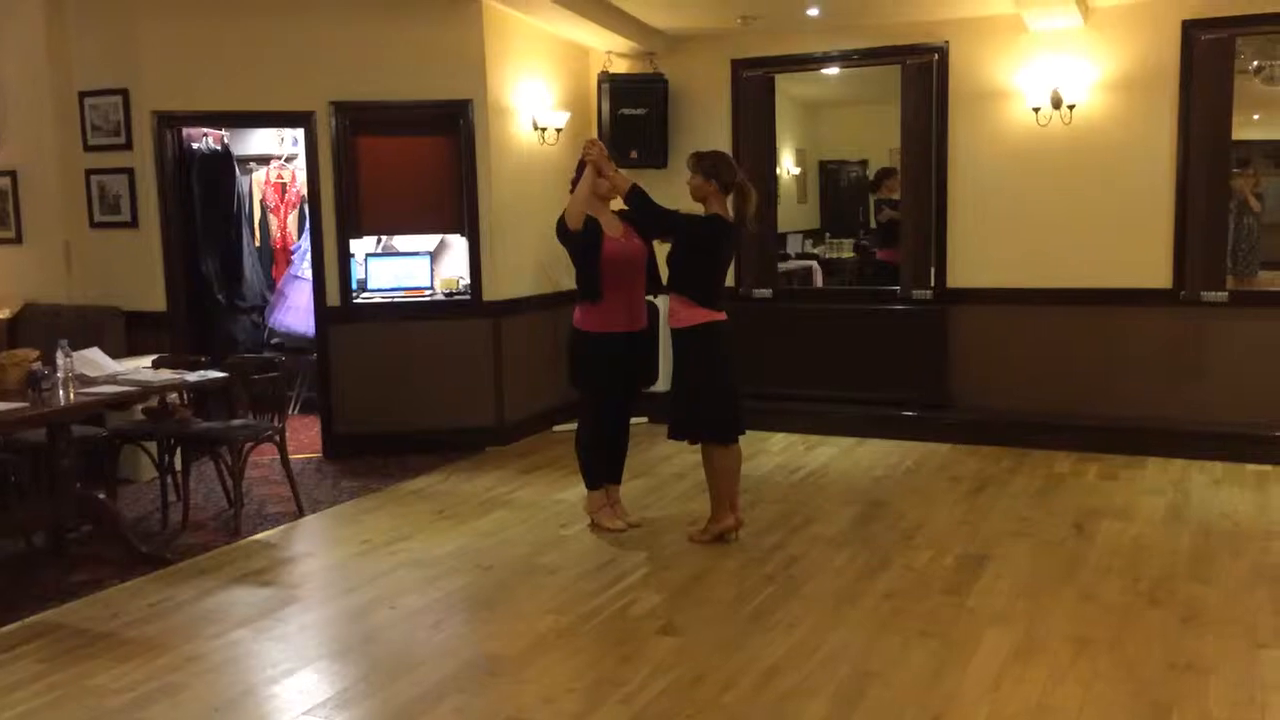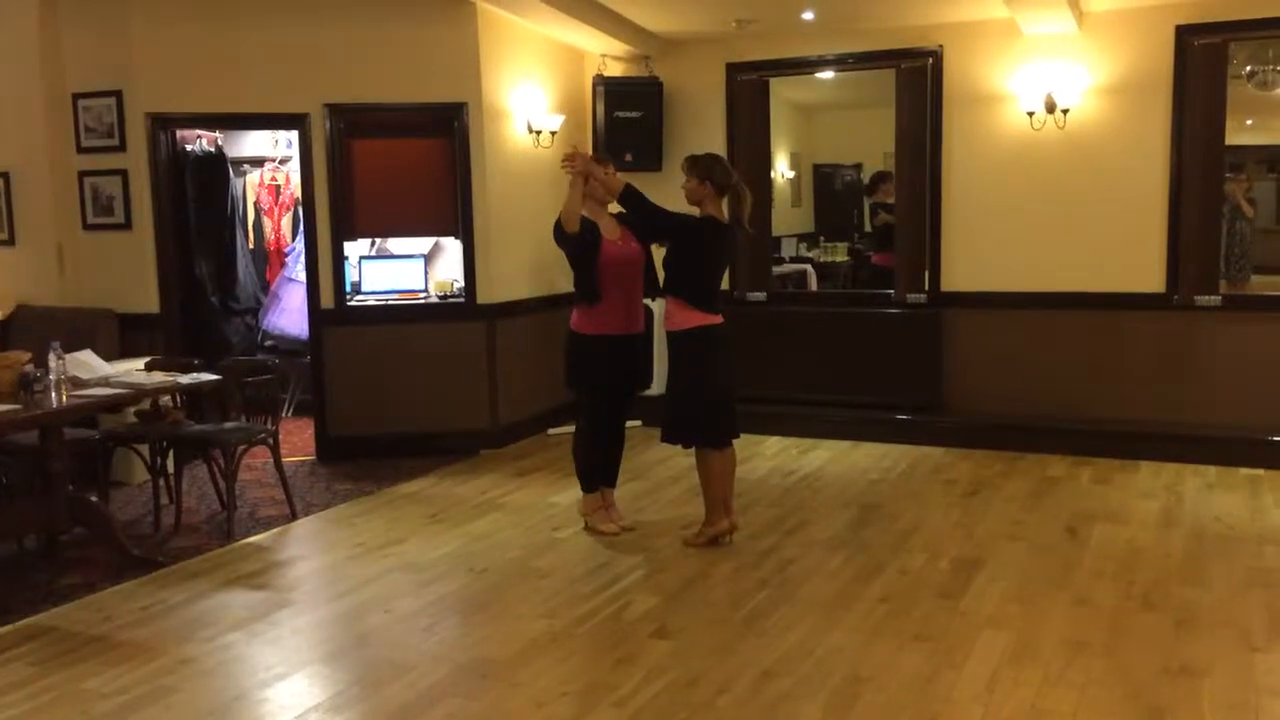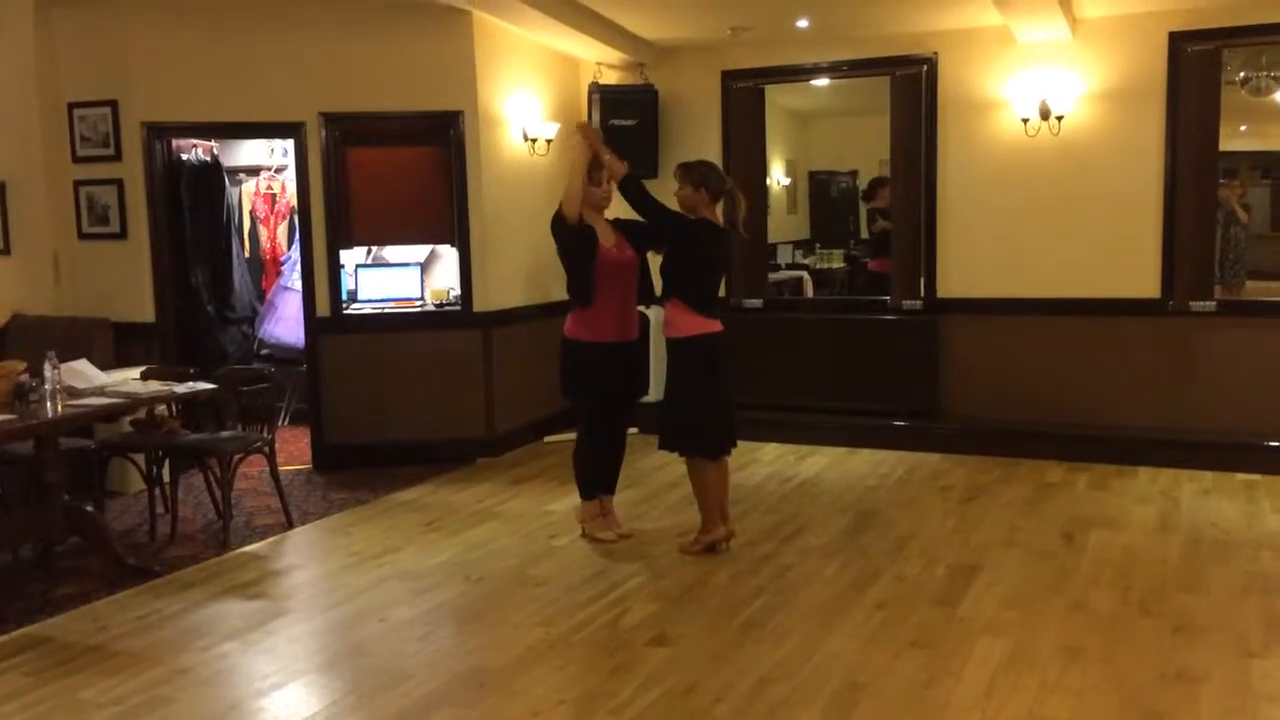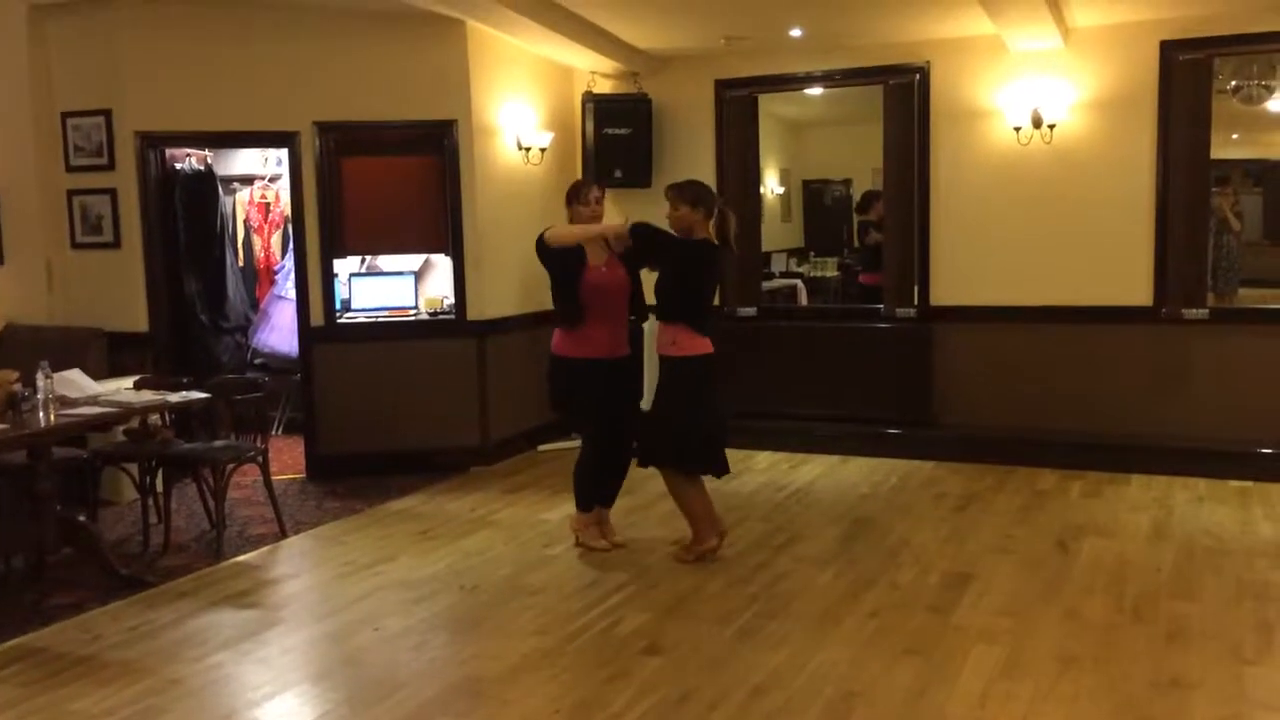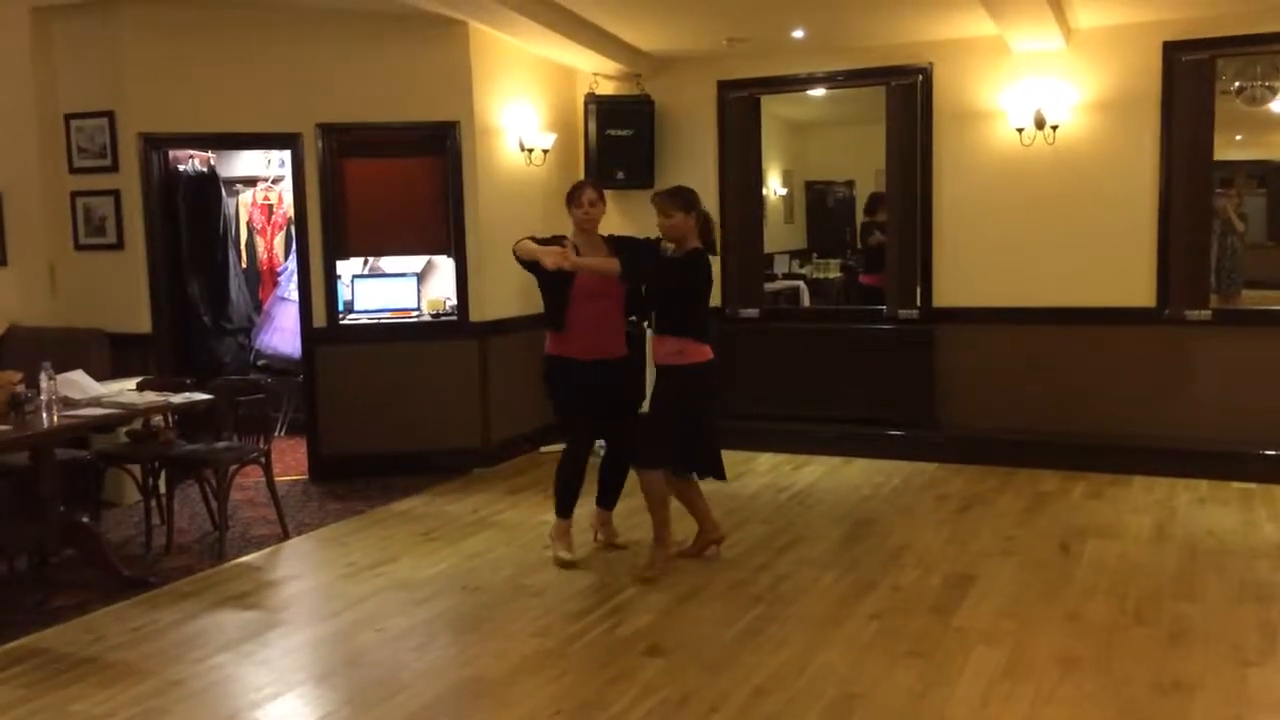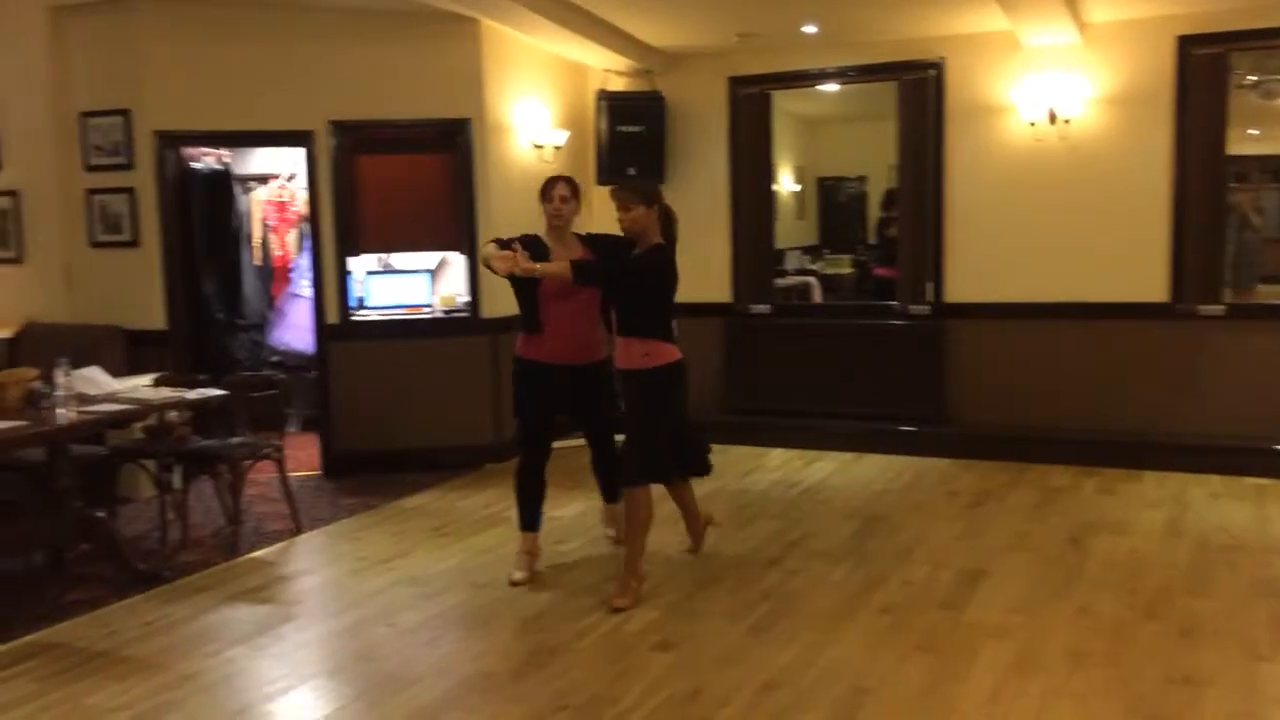
dt=0.4s
person 1, frame 1
left shoulder: (707, 229)
right shoulder: (719, 227)
left elbow: (651, 214)
right elbow: (661, 222)
left wrist: (605, 168)
right wrist: (611, 171)
left hip: (697, 336)
right hip: (710, 332)
left knee: (711, 430)
right knee: (722, 428)
left ankle: (721, 516)
right ankle: (731, 510)
person 1, frame 2
left shoulder: (700, 230)
right shoulder: (718, 230)
left elbow: (643, 210)
right elbow: (655, 225)
left wrist: (595, 172)
right wrist: (601, 174)
left hip: (694, 338)
right hip: (708, 335)
left knee: (704, 434)
right knee: (716, 431)
left ankle: (715, 519)
right ankle: (726, 514)
person 1, frame 3
left shoulder: (695, 234)
right shoulder: (713, 235)
left elbow: (640, 198)
right elbow: (655, 229)
left wrist: (600, 150)
left hip: (692, 345)
right hip: (704, 341)
left knee: (694, 439)
right knee: (706, 439)
left ankle: (711, 527)
right ankle: (721, 521)
person 1, frame 4
left shoulder: (697, 253)
right shoulder: (701, 254)
left elbow: (643, 234)
right elbow: (661, 250)
left wrist: (610, 233)
left hip: (687, 365)
right hip: (683, 361)
left knee: (668, 453)
right knee: (674, 451)
left ankle: (705, 536)
right ankle: (709, 527)
person 1, frame 5
left shoulder: (693, 264)
right shoulder: (670, 257)
left elbow: (638, 270)
left wrist: (580, 263)
left hip: (688, 371)
right hip: (673, 370)
left knee: (652, 456)
right knee: (671, 457)
left ankle: (661, 543)
right ankle: (709, 528)
person 1, frame 6
left shoulder: (657, 260)
right shoulder: (633, 255)
left elbow: (600, 273)
left wrist: (535, 269)
left hip: (657, 372)
right hip: (634, 371)
left knee: (639, 470)
right knee: (659, 460)
left ankle: (632, 573)
right ankle: (696, 518)
person 2, frame 1
left shoulder: (632, 221)
right shoulder: (582, 226)
right elbow: (569, 225)
right wrist: (590, 168)
left hip: (634, 335)
right hip: (596, 338)
left knee: (621, 417)
right knee: (595, 417)
left ankle: (614, 496)
right ankle: (596, 502)
person 2, frame 2
left shoulder: (630, 225)
right shoulder: (580, 228)
right elbow: (565, 228)
right wrist: (576, 175)
left hip: (630, 338)
right hip: (592, 340)
left knee: (616, 420)
right knee: (592, 420)
left ankle: (609, 500)
right ankle: (591, 505)
person 2, frame 3
left shoulder: (627, 231)
right shoulder: (574, 234)
right elbow: (566, 212)
right wrist: (581, 156)
left hip: (626, 345)
right hip: (586, 347)
left knee: (617, 427)
right knee: (593, 427)
left ankle: (607, 506)
right ankle: (589, 512)
person 2, frame 4
left shoulder: (622, 249)
right shoulder: (566, 252)
right elbow: (547, 238)
right wrist: (598, 231)
left hip: (619, 361)
right hip: (576, 364)
left knee: (623, 441)
right knee: (597, 441)
left ankle: (602, 514)
right ankle: (583, 521)
person 2, frame 5
left shoulder: (621, 248)
right shoulder: (559, 249)
right elbow: (522, 247)
right wrist: (540, 254)
left hip: (615, 363)
right hip: (568, 364)
left knee: (621, 443)
right knee: (580, 443)
left ankle: (603, 518)
right ankle: (562, 529)
person 2, frame 6
left shoulder: (597, 248)
right shoulder: (529, 247)
right elbow: (490, 250)
right wrist: (495, 257)
left hip: (590, 367)
right hip: (538, 368)
left knee: (603, 444)
right knee: (532, 454)
left ankle: (612, 514)
right ankle: (528, 546)
